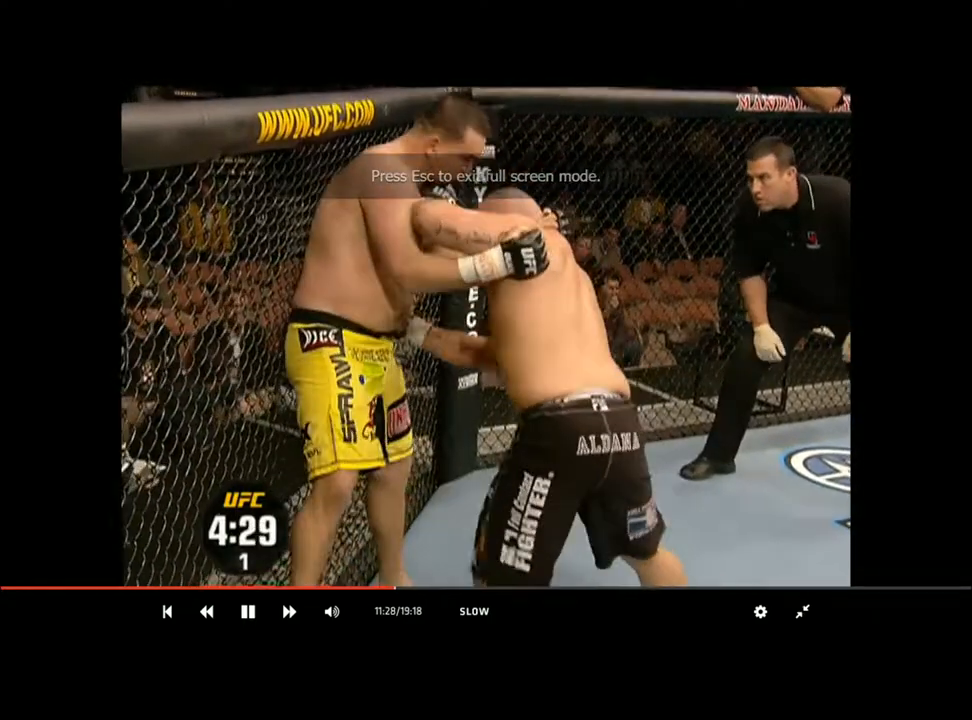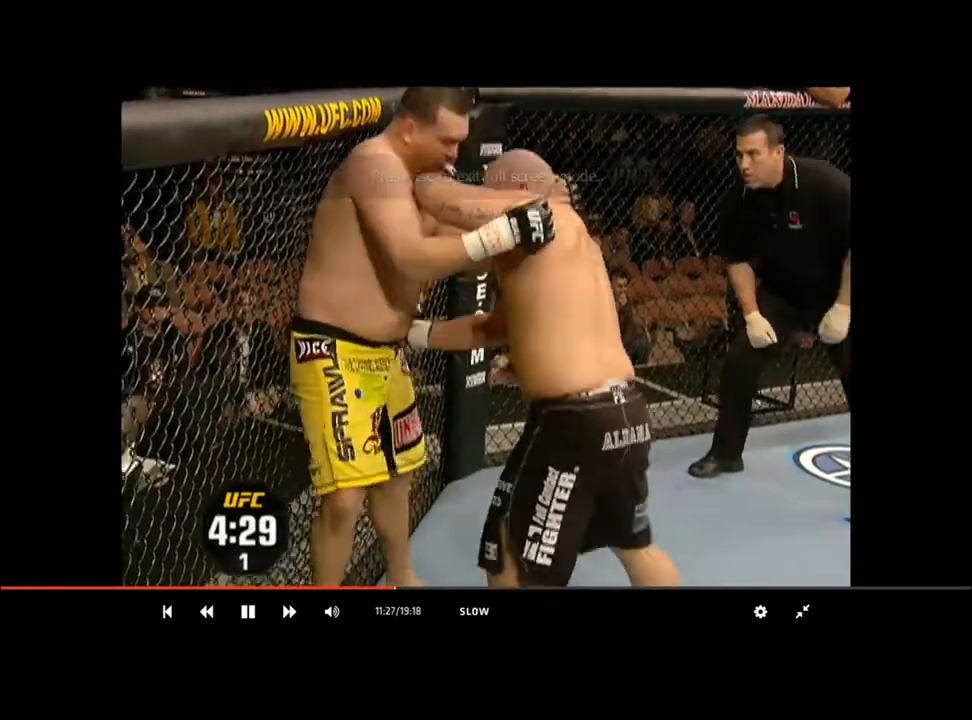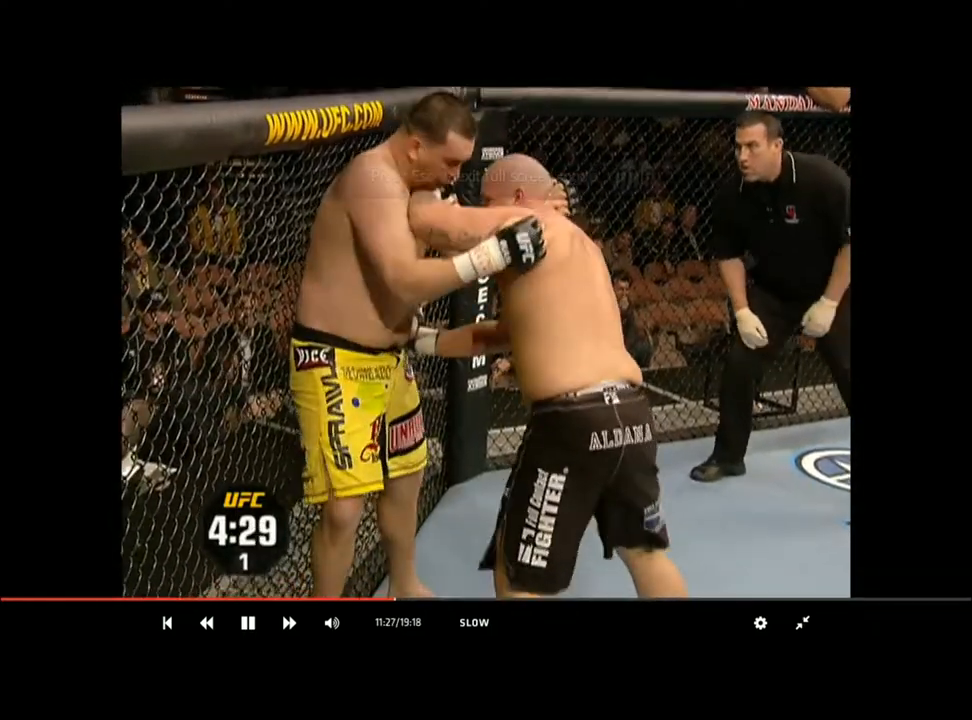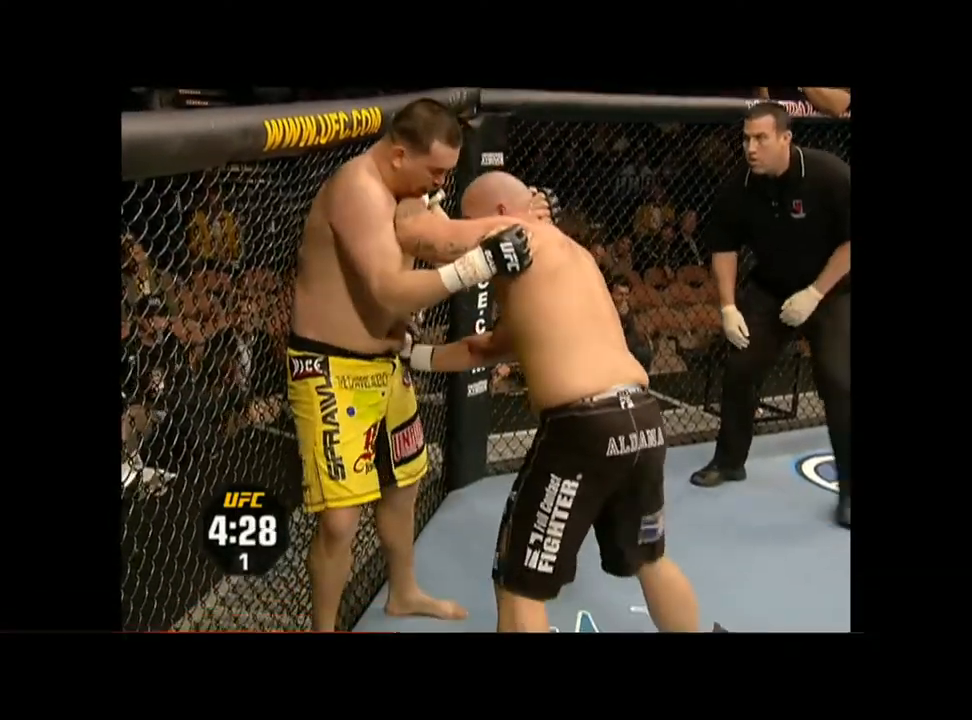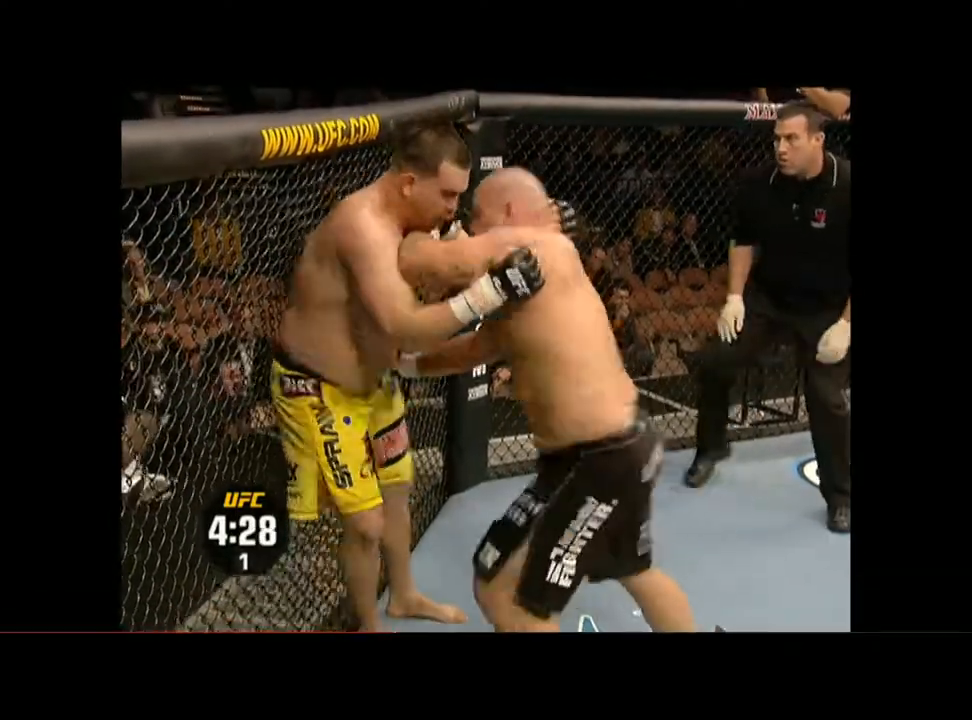
dt=0.3s
person 1, frame 1
left shoulder: (404, 179)
right shoulder: (384, 170)
right elbow: (408, 272)
right wrist: (496, 262)
left hip: (373, 346)
right hip: (328, 342)
left knee: (393, 470)
right knee: (336, 485)
left ankle: (394, 582)
person 1, frame 2
left shoulder: (409, 175)
right shoulder: (375, 165)
right elbow: (414, 261)
right wrist: (503, 234)
left hip: (385, 354)
right hip: (333, 354)
left knee: (397, 477)
right knee: (344, 501)
left ankle: (401, 580)
person 1, frame 3
left shoulder: (412, 184)
right shoulder: (373, 179)
right elbow: (405, 282)
left wrist: (525, 215)
right wrist: (493, 254)
left hip: (389, 359)
right hip: (334, 362)
left knee: (404, 479)
right knee: (344, 510)
left ankle: (404, 587)
person 1, frame 4
left shoulder: (396, 189)
right shoulder: (359, 189)
left elbow: (438, 237)
right elbow: (393, 292)
left wrist: (510, 224)
right wrist: (479, 264)
left hip: (384, 363)
right hip: (330, 371)
left knee: (402, 484)
right knee: (340, 520)
left ankle: (404, 594)
right ankle: (323, 629)
person 1, frame 5
left shoulder: (405, 215)
right shoulder: (362, 225)
right elbow: (405, 328)
left wrist: (519, 239)
right wrist: (489, 291)
left hip: (371, 379)
right hip: (318, 389)
left knee: (394, 491)
right knee: (366, 524)
left ankle: (404, 595)
right ankle: (370, 627)
person 2, frame 1
left shoulder: (539, 244)
right shoulder: (568, 278)
right elbow: (485, 354)
right wrist: (417, 330)
left hip: (560, 431)
right hip: (620, 424)
left knee: (496, 576)
right knee: (646, 550)
person 2, frame 2
left shoulder: (546, 220)
right shoulder: (572, 238)
left elbow: (435, 198)
right elbow: (492, 326)
left wrist: (424, 186)
right wrist: (418, 332)
left hip: (573, 422)
right hip: (627, 413)
left knee: (513, 572)
right knee: (633, 544)
person 2, frame 3
right shoulder: (577, 243)
right elbow: (503, 332)
right wrist: (426, 338)
left hip: (572, 424)
right hip: (631, 414)
left knee: (517, 578)
right knee: (645, 551)
person 2, frame 4
right shoulder: (570, 254)
right elbow: (498, 345)
right wrist: (421, 354)
left hip: (582, 431)
right hip: (639, 419)
left knee: (518, 586)
right knee: (650, 560)
person 2, frame 5
left shoulder: (536, 251)
right shoulder: (544, 268)
right elbow: (480, 346)
right wrist: (409, 363)
left hip: (599, 463)
right hip: (625, 448)
left knee: (501, 591)
right knee: (636, 571)
person 3, frame 1
left shoulder: (838, 200)
right shoulder: (750, 212)
right elbow: (750, 273)
left wrist: (851, 332)
right wrist: (762, 327)
left hip: (844, 300)
right hip: (791, 297)
right knee: (744, 363)
right ankle: (719, 455)
person 3, frame 2
left shoulder: (826, 183)
right shoulder: (739, 199)
left elbow: (851, 247)
right elbow: (738, 259)
left wrist: (841, 308)
right wrist: (752, 314)
left hip: (837, 293)
right hip: (778, 293)
left knee: (850, 371)
right knee: (739, 362)
right ankle: (726, 452)
person 3, frame 3
left shoulder: (823, 178)
right shoulder: (734, 194)
left elbow: (850, 242)
right elbow: (729, 255)
left wrist: (828, 303)
right wrist: (742, 312)
left hip: (833, 293)
right hip: (772, 293)
left knee: (849, 375)
right knee: (739, 365)
right ankle: (728, 456)
person 3, frame 4
left shoulder: (830, 176)
right shoulder: (738, 188)
left elbow: (850, 240)
right elbow: (723, 248)
left wrist: (815, 294)
right wrist: (728, 306)
left hip: (831, 293)
right hip: (769, 293)
left knee: (835, 379)
right knee: (739, 372)
left ankle: (849, 484)
right ankle: (729, 461)
person 3, frame 5
left shoulder: (847, 188)
right shoulder: (760, 184)
right elbow: (743, 240)
left wrist: (845, 324)
right wrist: (734, 297)
left hip: (827, 308)
right hip: (766, 296)
left knee: (825, 397)
right knee: (715, 362)
left ankle: (840, 495)
right ankle: (711, 447)
